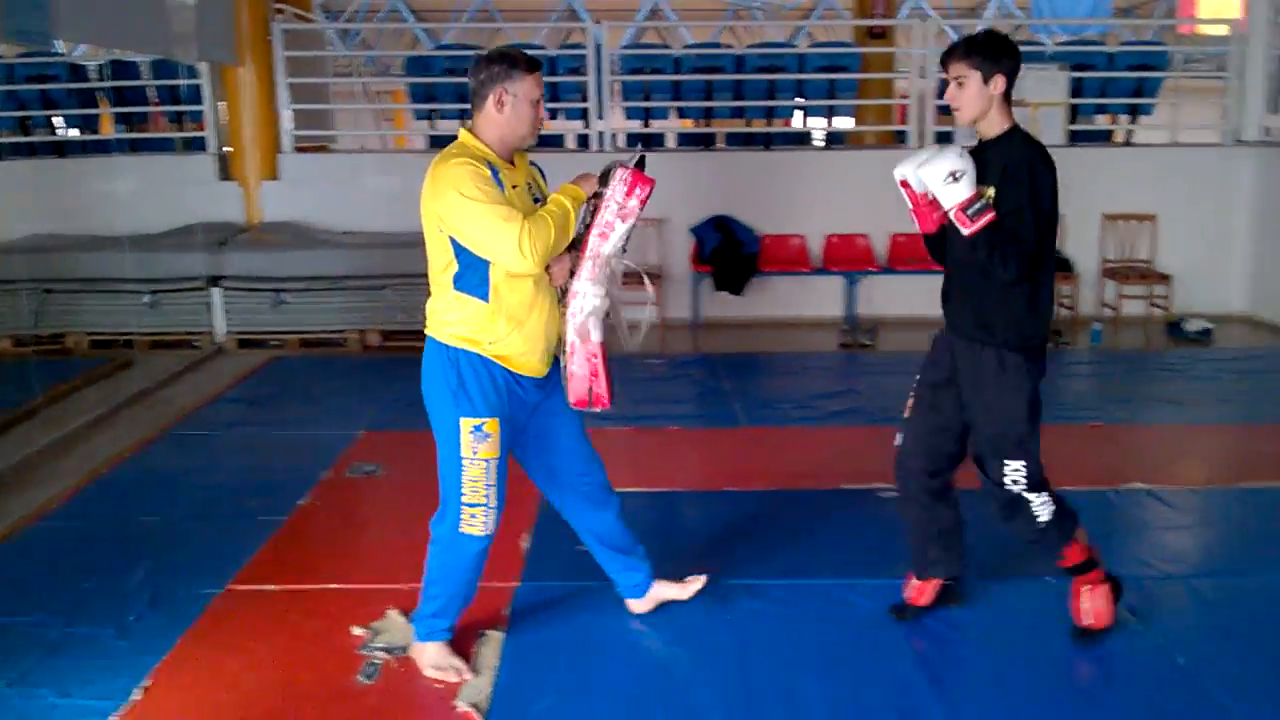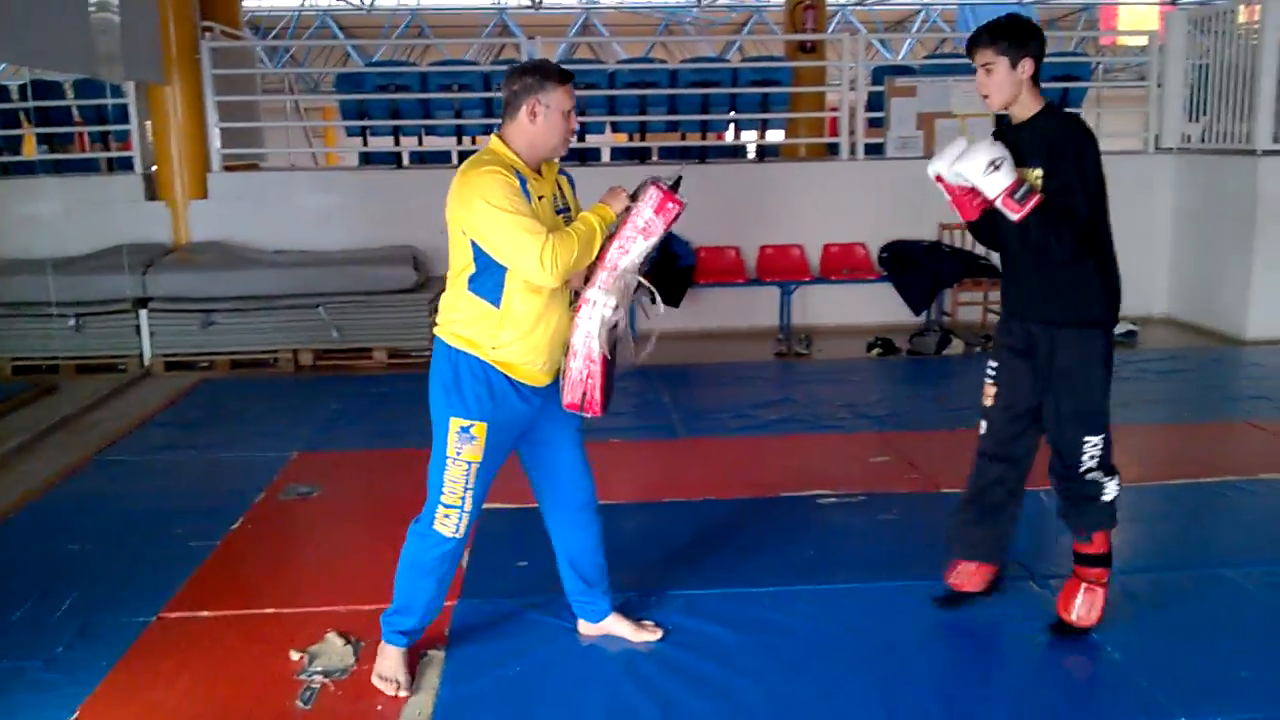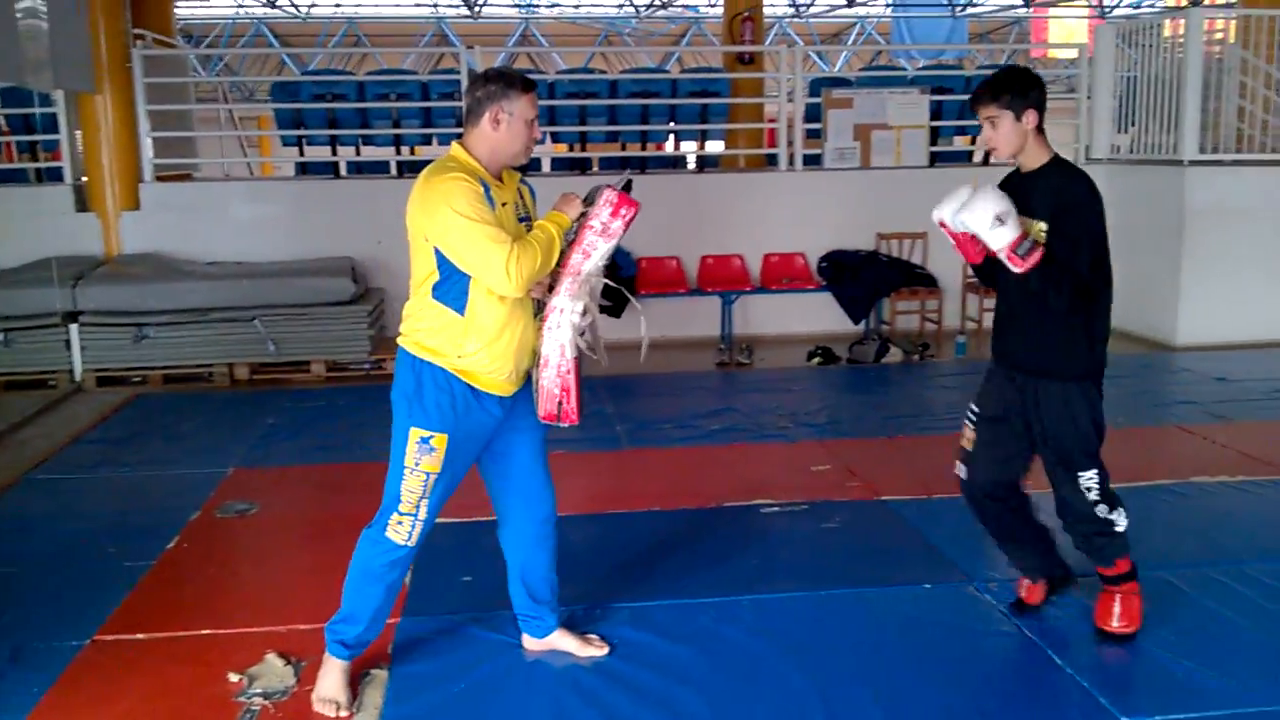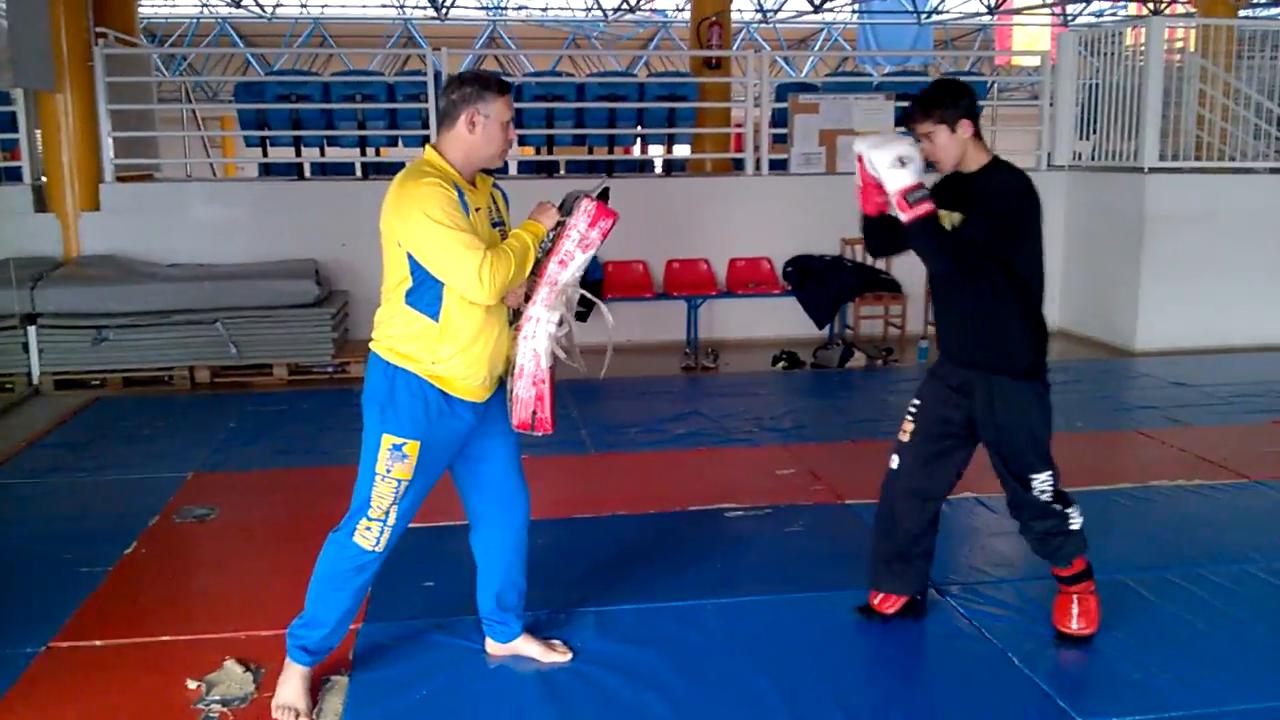
dt=0.3s
person 1, frame 1
left shoulder: (522, 167)
right shoulder: (456, 174)
right elbow: (523, 248)
left wrist: (564, 261)
right wrist: (572, 195)
left hip: (532, 365)
right hip: (471, 367)
left knee: (579, 479)
right knee: (469, 511)
left ankle: (638, 585)
right ankle: (431, 635)
person 1, frame 2
left shoulder: (553, 178)
right shoulder: (484, 181)
left elbow: (568, 262)
right elbow: (547, 262)
left wrist: (596, 267)
right wrist: (602, 213)
left hip: (543, 372)
right hip: (478, 371)
left knee: (572, 497)
right knee: (449, 515)
left ankle: (594, 613)
right ankle: (395, 638)
person 1, frame 3
left shoulder: (511, 185)
right shoulder: (446, 188)
left elbow: (527, 272)
right elbow: (510, 271)
left wrist: (558, 267)
right wrist: (558, 221)
left hip: (507, 382)
right hip: (442, 381)
left knee: (531, 508)
right knee: (402, 524)
left ankle: (539, 627)
right ankle: (339, 652)
person 1, frame 4
left shoulder: (484, 190)
right shoulder: (420, 192)
right elbow: (484, 278)
left wrist: (529, 277)
right wrist: (533, 230)
left hip: (479, 388)
right hip: (415, 389)
left knee: (505, 512)
right knee: (370, 531)
left ankle: (504, 632)
right ankle: (301, 659)
person 2, frame 1
left shoulder: (1027, 162)
right shoulder: (972, 159)
left elbow: (1012, 263)
left wrist: (966, 209)
right wrist: (931, 215)
left hip: (1007, 345)
right hip: (960, 335)
left knee: (1012, 475)
right knee: (917, 461)
left ankle: (1090, 578)
right ankle: (934, 578)
person 2, frame 2
left shoulder: (1069, 138)
right shoulder: (999, 144)
left elbow: (1067, 240)
left wrist: (1012, 195)
right wrist: (968, 204)
left hip: (1078, 322)
right hip: (1020, 320)
left knee: (1078, 452)
right knee: (999, 442)
left ankle: (1090, 573)
right ankle: (977, 559)
person 2, frame 3
left shoulder: (1074, 192)
right shoulder: (1007, 190)
left elbow: (1072, 296)
left wrist: (1016, 248)
right wrist: (974, 248)
left hip: (1066, 374)
right hip: (1009, 368)
left knee: (1081, 490)
right knee: (983, 480)
left ankle: (1120, 584)
right ankle: (1044, 572)
person 2, frame 4
left shoulder: (1009, 191)
right shoulder: (947, 187)
left elbow: (949, 259)
right elbow: (880, 245)
left wrist: (907, 194)
right wrist: (875, 191)
left hip: (1011, 372)
right hip: (954, 367)
left knee: (1031, 491)
right knee: (908, 480)
left ankle: (1076, 583)
right ankle: (899, 589)
